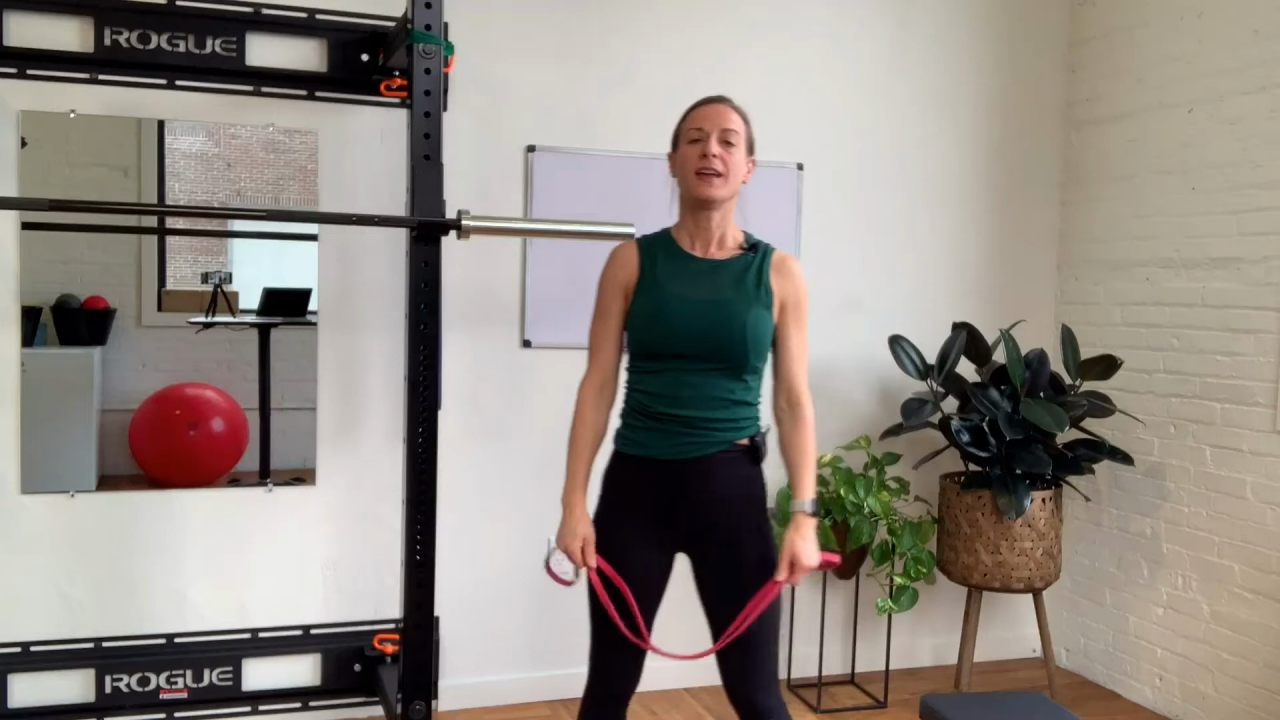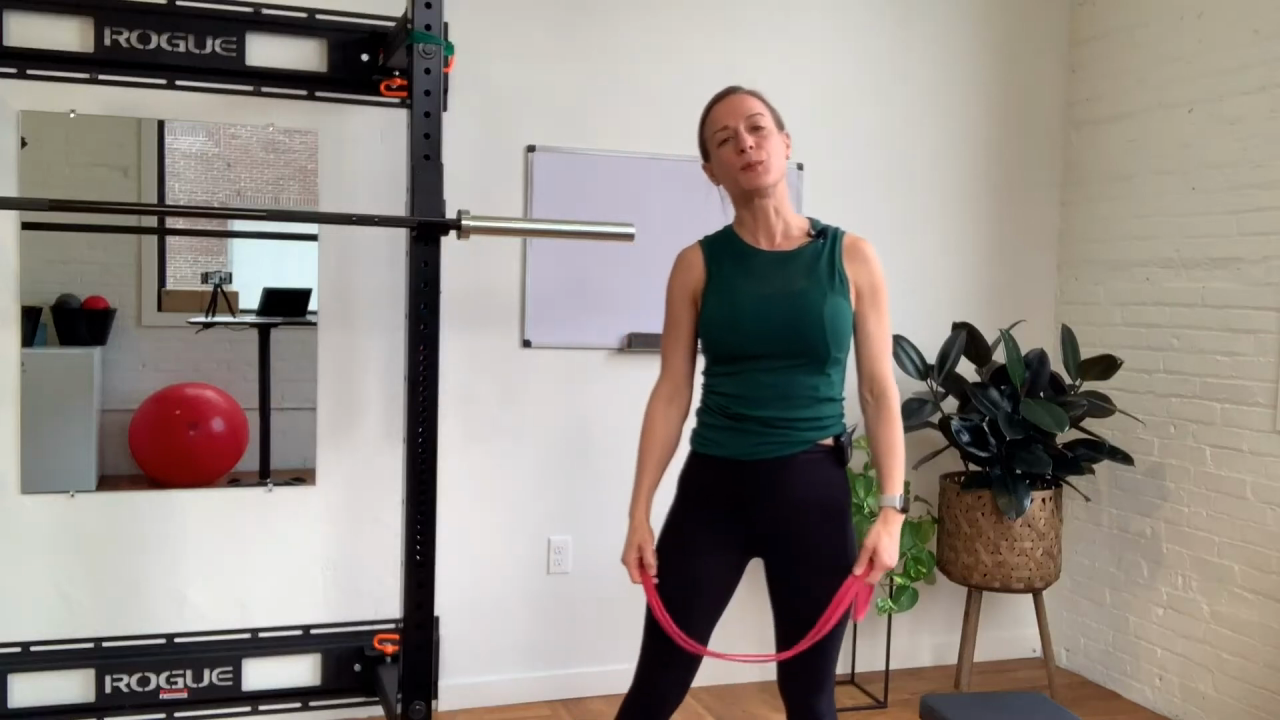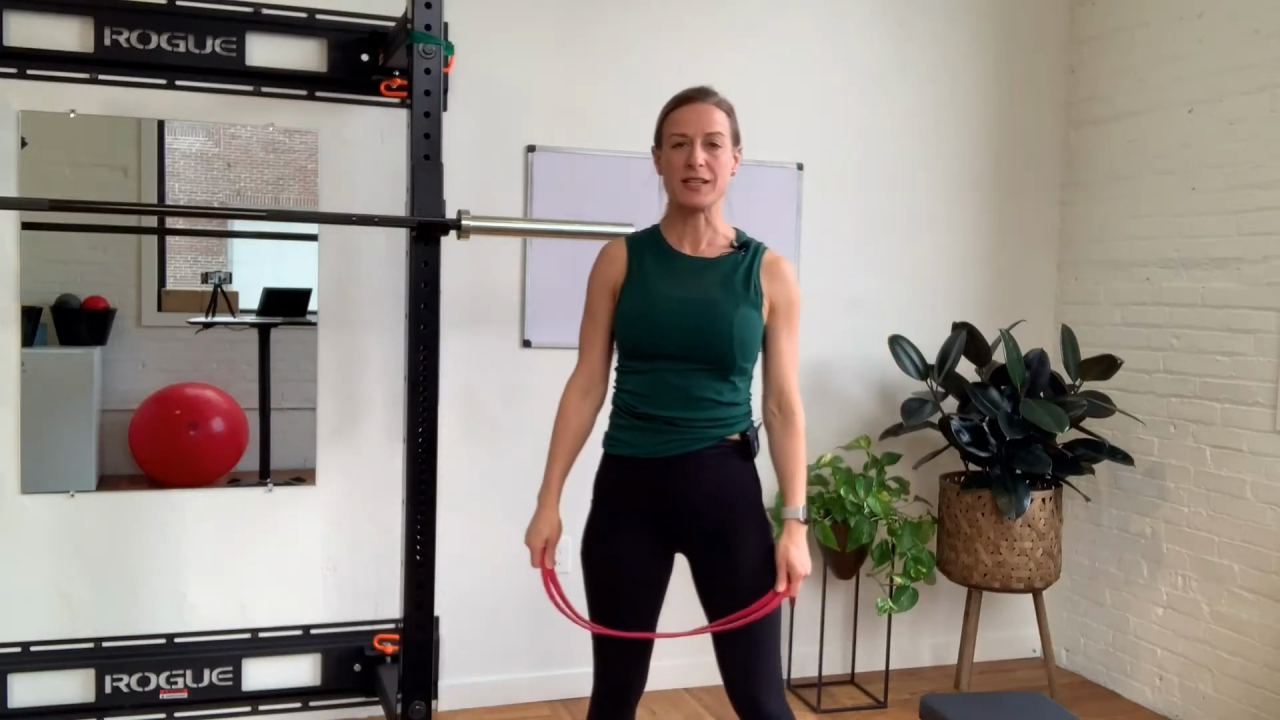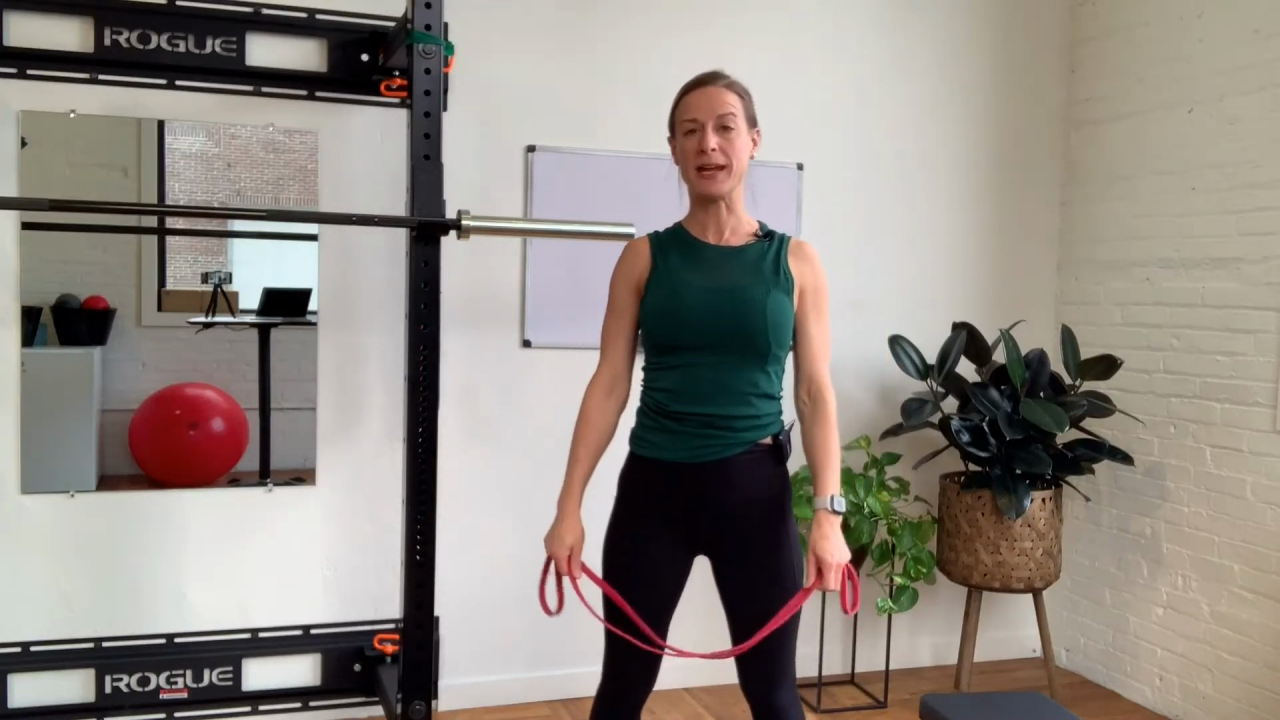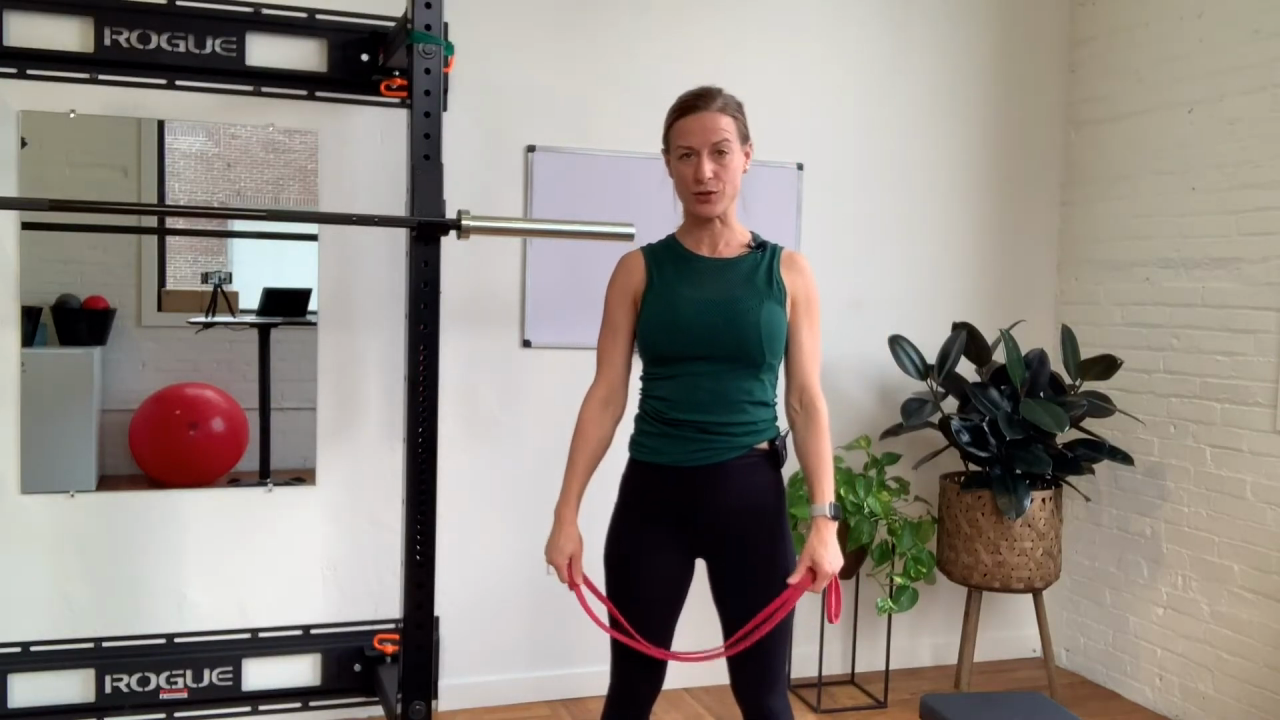
dt=1s
person 1, frame 1
left shoulder: (778, 273)
right shoulder: (631, 261)
left elbow: (792, 400)
right elbow: (598, 384)
left wrist: (804, 514)
right wrist: (574, 500)
left hip: (729, 487)
right hip: (636, 487)
person 1, frame 2
left shoulder: (851, 257)
right shoulder: (697, 264)
left elbow: (878, 391)
right elbow: (671, 393)
left wrist: (891, 509)
right wrist: (639, 513)
left hip: (811, 490)
right hip: (712, 489)
person 1, frame 3
left shoulder: (769, 272)
right shoulder: (621, 260)
left elbow: (783, 403)
right elbow: (587, 384)
left wrist: (795, 522)
right wrist: (549, 499)
left hip: (723, 484)
right hip: (628, 487)
person 1, frame 4
left shoulder: (794, 261)
right shoulder: (644, 257)
left elbow: (815, 394)
right elbow: (609, 384)
left wrist: (828, 513)
right wrist: (569, 506)
left hip: (753, 488)
right hip: (654, 487)
person 1, frame 5
left shoulder: (787, 271)
right shoulder: (639, 269)
left elbow: (805, 401)
right elbow: (606, 395)
left wrist: (823, 519)
right wrist: (566, 513)
left hip: (748, 493)
right hip: (653, 494)
